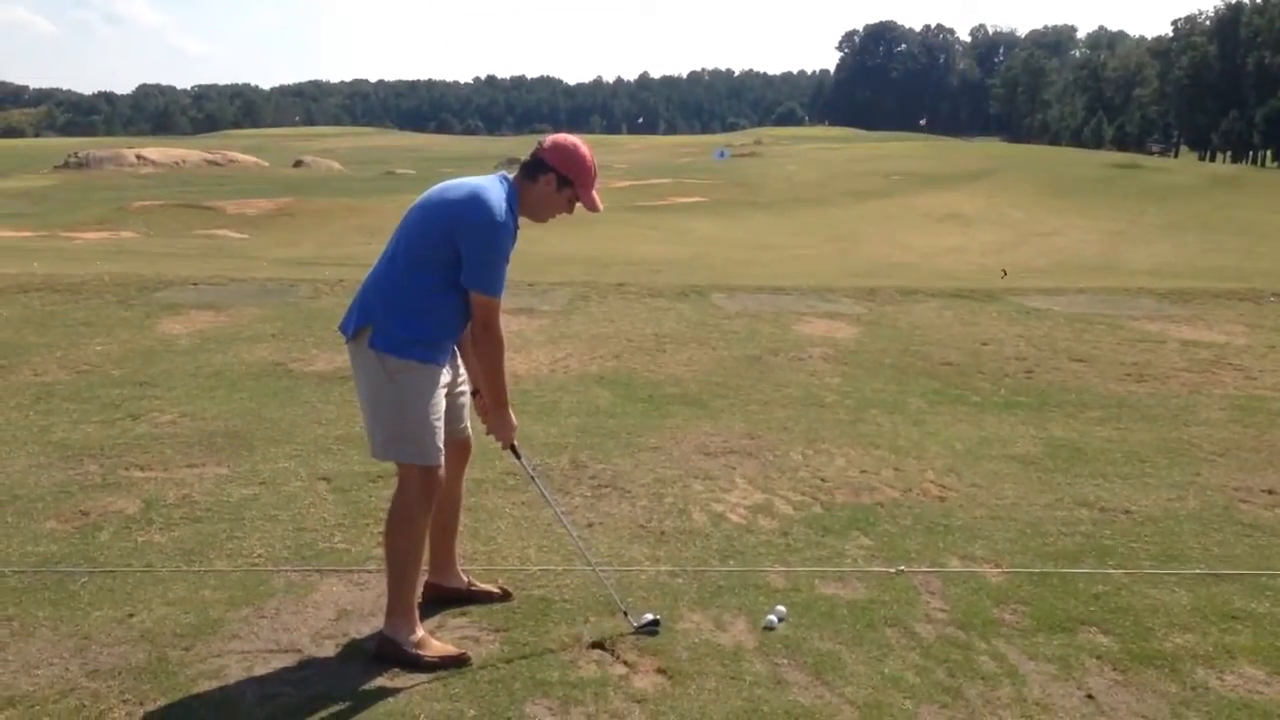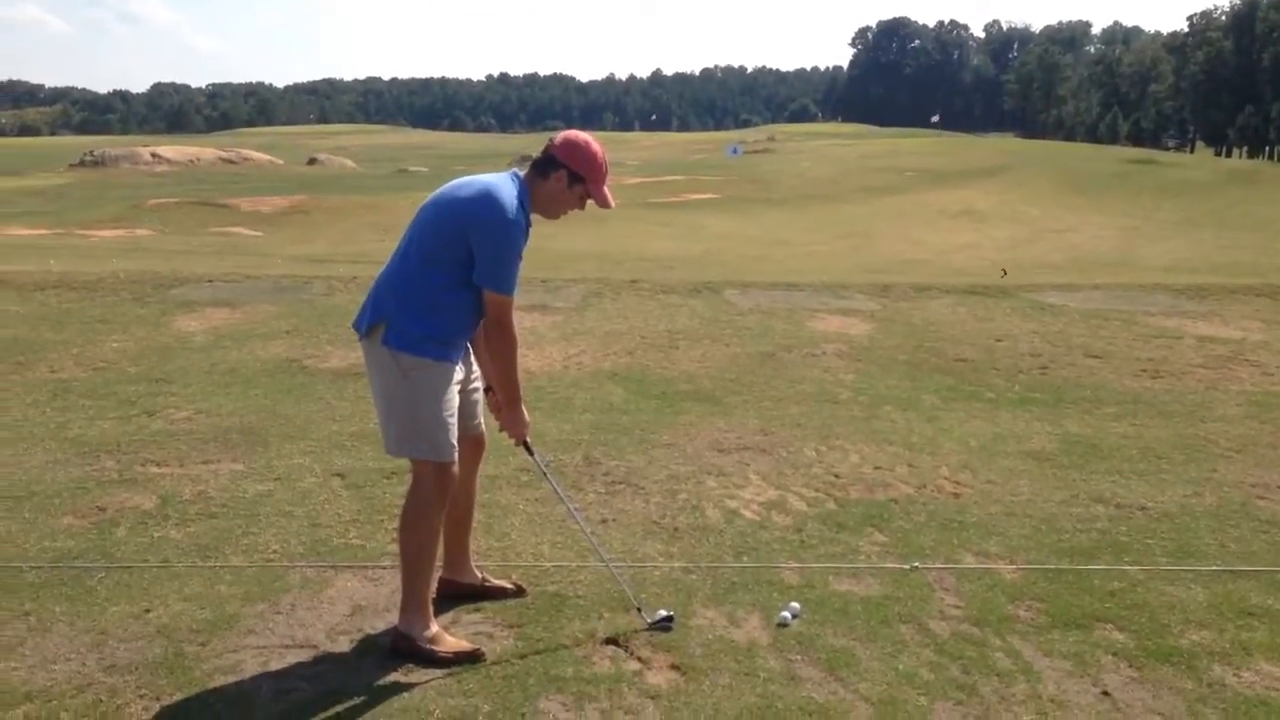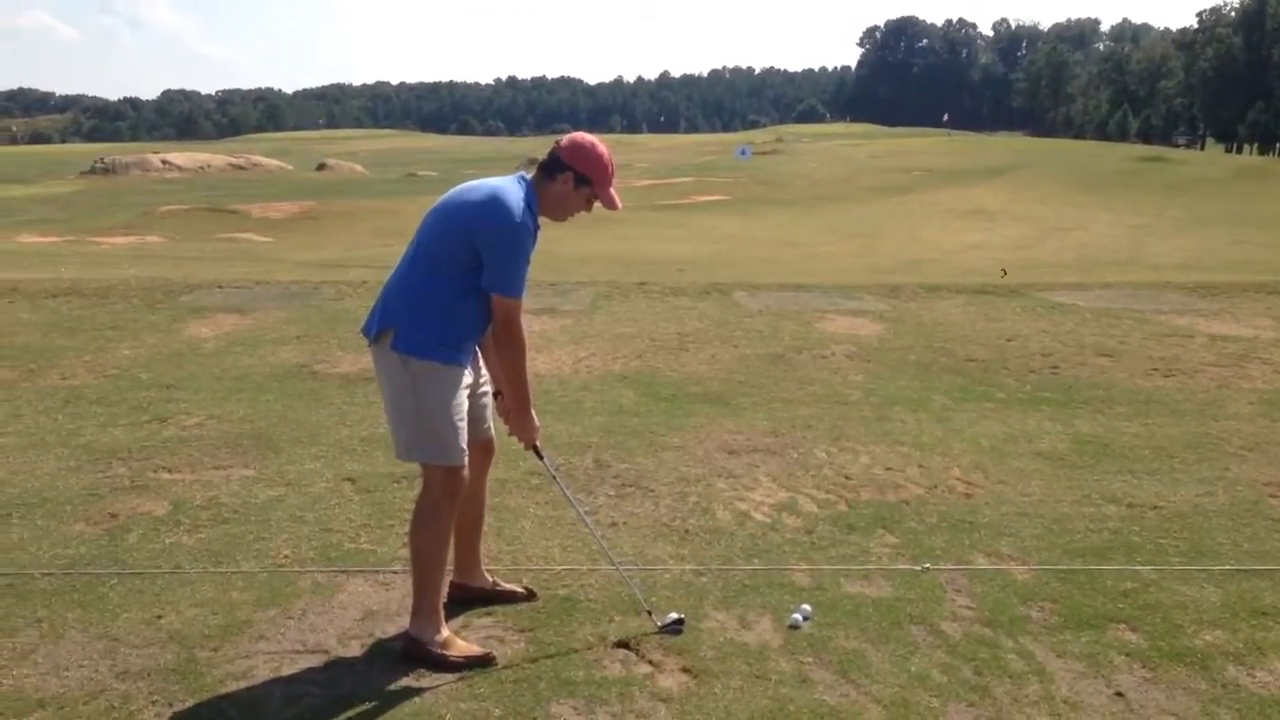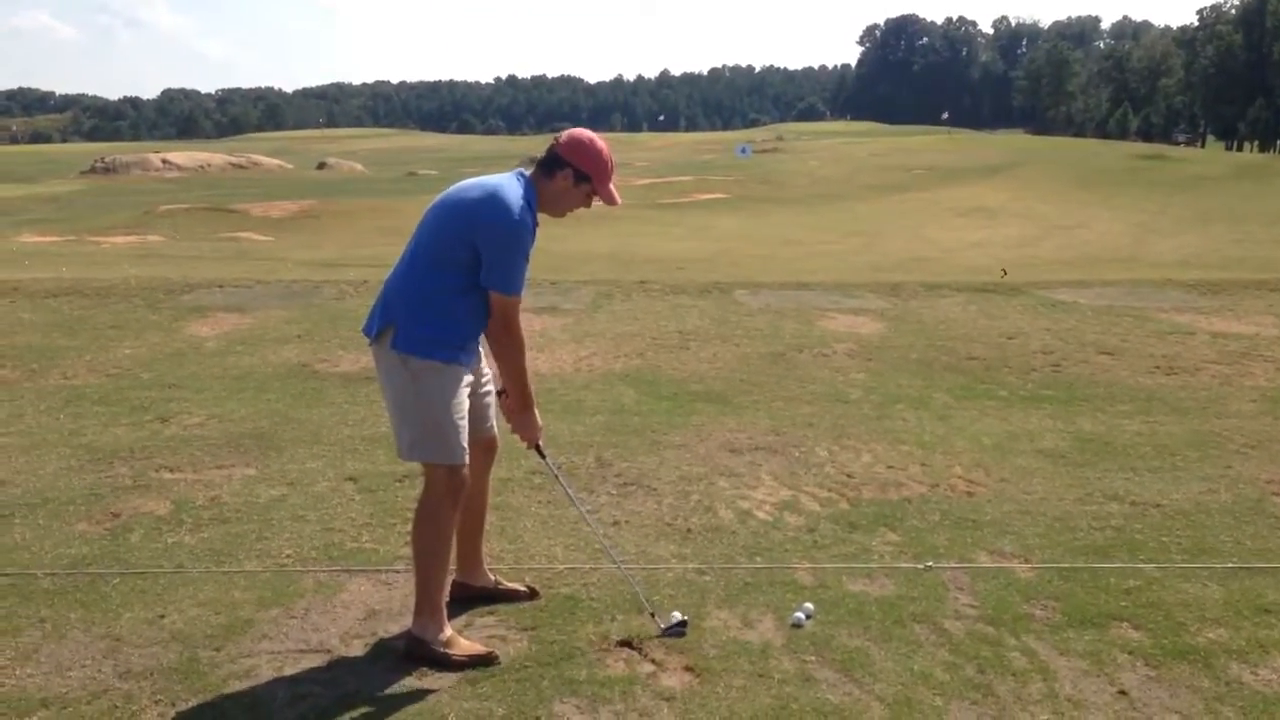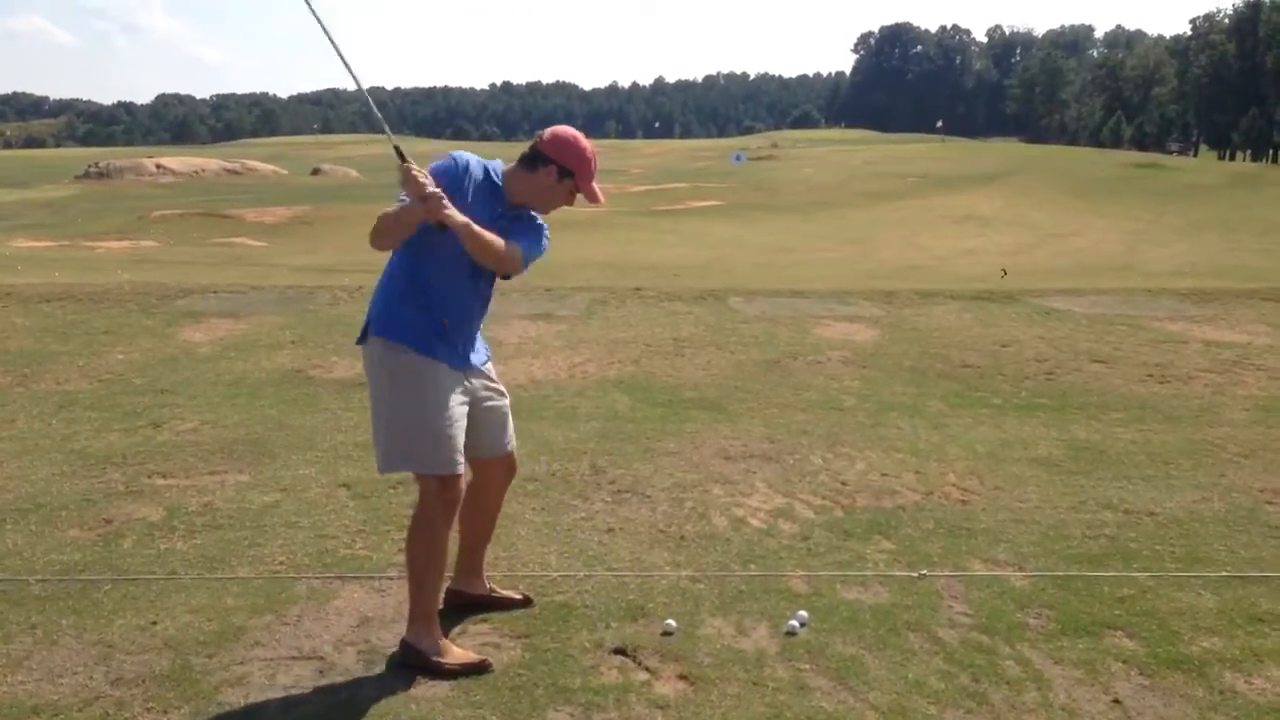
dt=0.4s
person 1, frame 1
left shoulder: (486, 199)
right shoulder: (491, 214)
left elbow: (464, 313)
right elbow: (486, 326)
left wrist: (480, 389)
right wrist: (500, 407)
left hip: (427, 341)
right hip: (395, 345)
left knee: (454, 452)
right knee: (422, 477)
left ankle: (443, 576)
right ankle: (399, 628)
person 1, frame 2
left shoulder: (500, 197)
right shoulder: (503, 213)
left elbow: (478, 311)
right elbow: (499, 324)
left wrist: (493, 386)
right wrist: (513, 405)
left hip: (440, 339)
right hip: (408, 342)
left knee: (468, 450)
right knee: (436, 473)
left ankle: (457, 572)
right ankle: (414, 624)
person 1, frame 3
left shoulder: (506, 200)
right shoulder: (510, 216)
left elbow: (486, 314)
right elbow: (507, 327)
left wrist: (502, 389)
right wrist: (523, 409)
left hip: (450, 343)
right hip: (417, 346)
left knee: (477, 454)
right knee: (447, 478)
left ankle: (468, 576)
right ankle: (425, 628)
person 1, frame 4
left shoulder: (507, 198)
right shoulder: (509, 215)
left elbow: (490, 314)
right elbow: (505, 324)
left wrist: (508, 387)
right wrist: (525, 405)
left hip: (451, 342)
right hip: (416, 345)
left knee: (480, 452)
right knee: (448, 477)
left ankle: (471, 574)
right ankle: (428, 627)
person 1, frame 5
left shoulder: (534, 231)
right shoulder: (460, 173)
left elbow: (499, 259)
right elbow: (380, 237)
left wrist: (450, 216)
right wrist: (418, 206)
left hip: (466, 355)
right hip: (406, 349)
left knee: (498, 467)
right knee: (442, 488)
left ankle: (468, 582)
right ankle: (421, 635)
